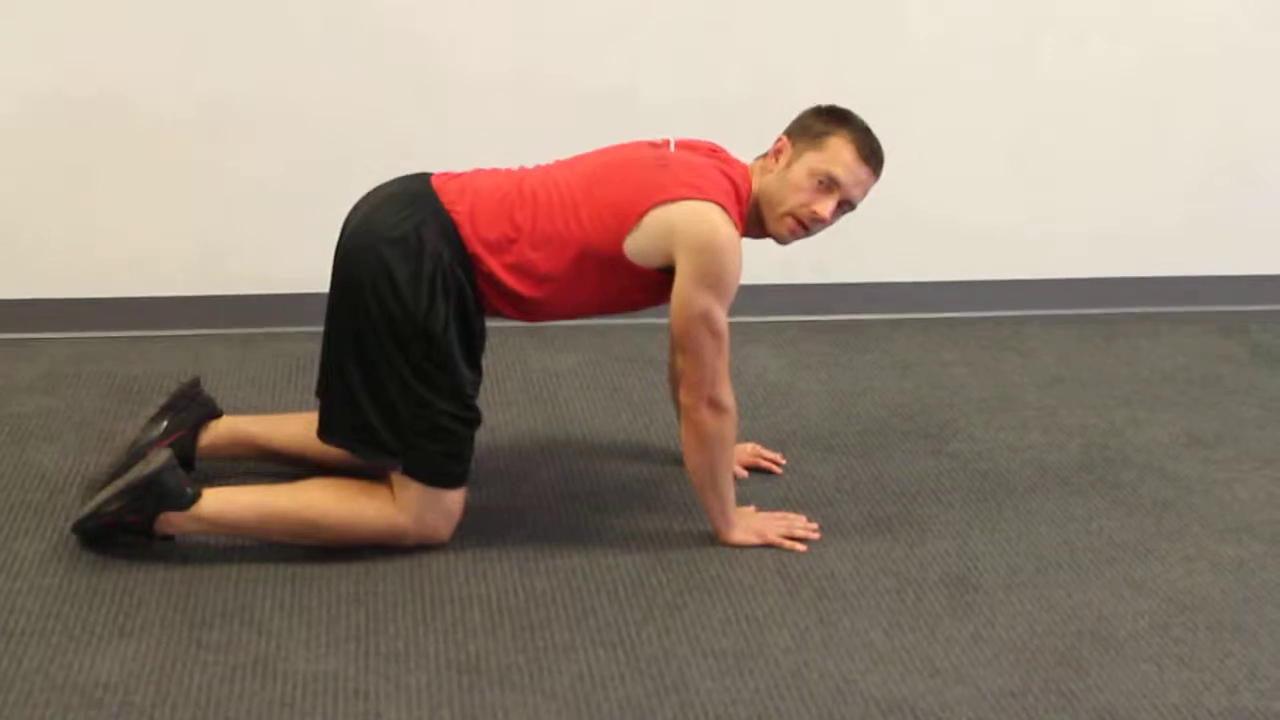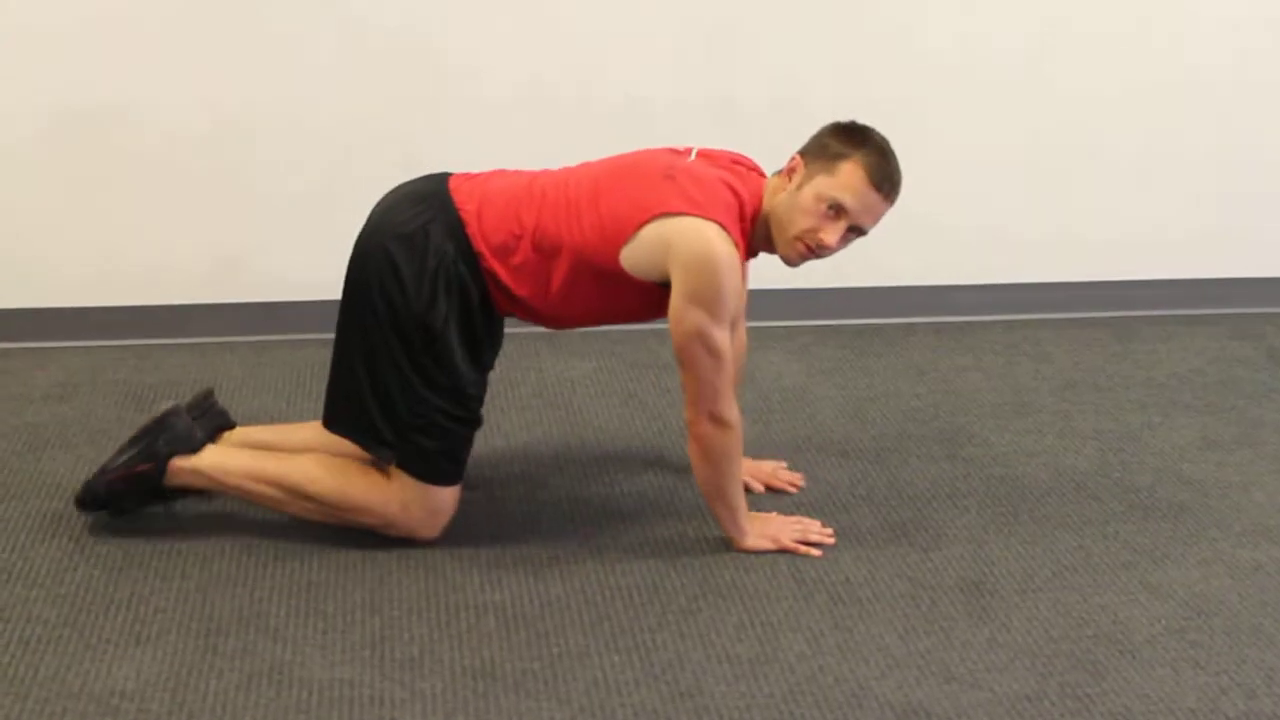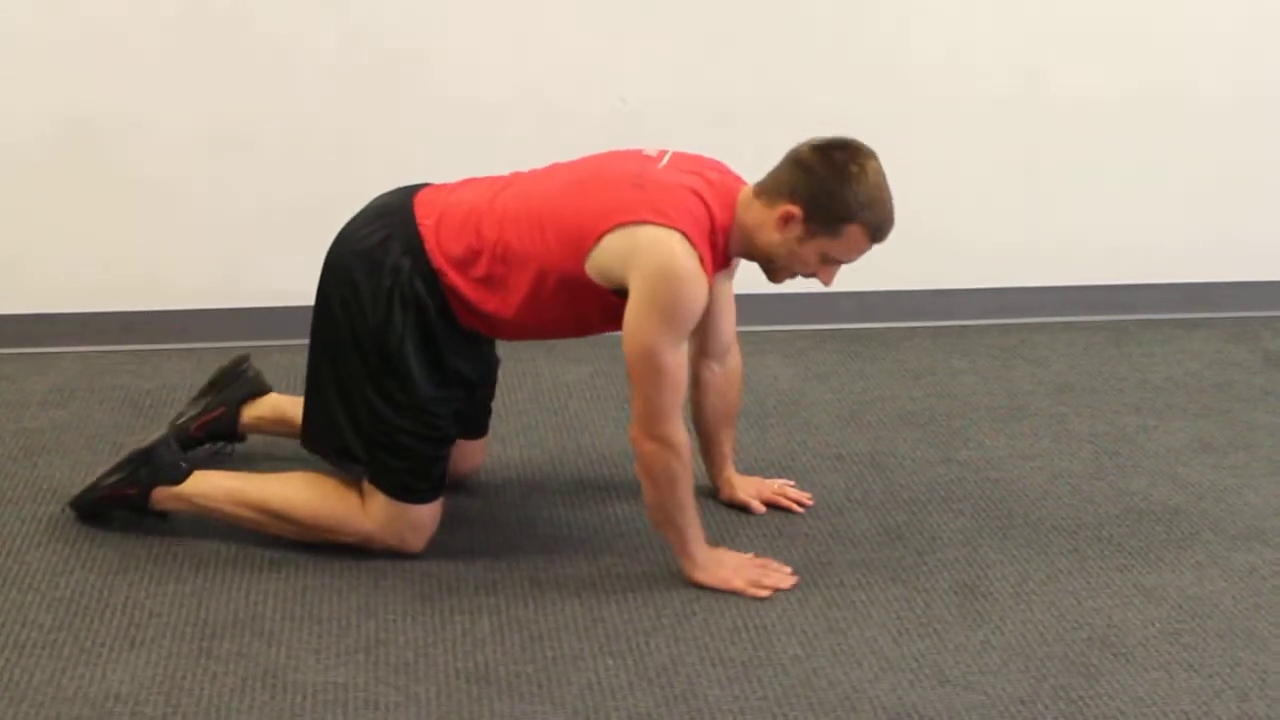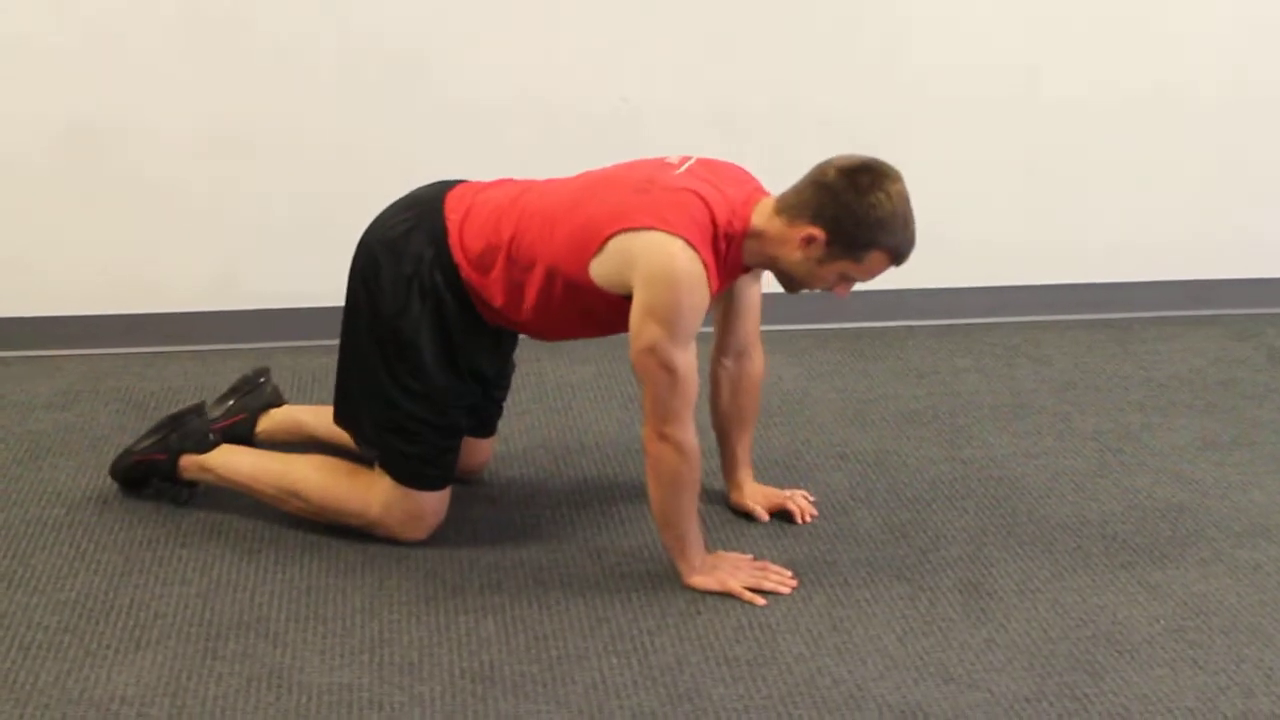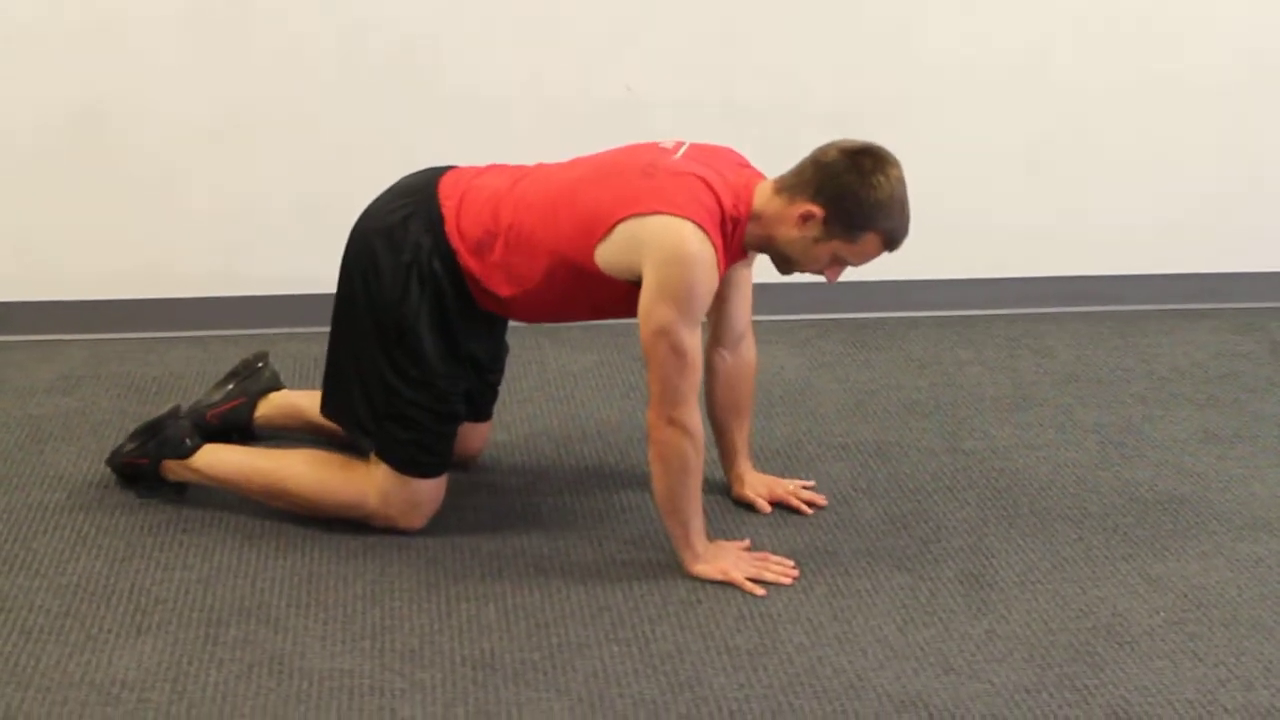
dt=0.7s
person 1, frame 1
left shoulder: (709, 173)
right shoulder: (712, 230)
left elbow: (686, 349)
right elbow: (707, 395)
left wrist: (710, 447)
right wrist: (728, 522)
left hip: (410, 224)
right hip: (417, 262)
left knee: (400, 446)
right knee: (426, 512)
left ankle: (202, 429)
right ankle: (173, 502)
person 1, frame 2
left shoulder: (739, 184)
right shoulder: (708, 244)
left elbow: (730, 334)
right elbow: (709, 410)
left wrist: (729, 461)
right wrist: (740, 526)
left hip: (438, 225)
right hip: (426, 261)
left knee: (416, 449)
right knee: (419, 509)
left ankle: (218, 433)
right ankle: (182, 461)
person 1, frame 3
left shoulder: (722, 198)
right shoulder: (672, 257)
left elbow: (717, 355)
right elbow: (656, 433)
left wrist: (729, 477)
right wrist: (697, 558)
left hip: (427, 240)
right hip: (391, 280)
left knee: (459, 460)
right knee: (401, 522)
left ankle: (250, 405)
right ankle: (168, 483)
person 1, frame 4
left shoulder: (750, 209)
right shoulder: (678, 262)
left elbow: (740, 357)
right elbow: (668, 434)
left wrist: (741, 479)
right wrist: (694, 562)
left hip: (460, 241)
right hip: (416, 273)
left knee: (465, 457)
right knee: (409, 511)
left ankle: (261, 416)
right ankle: (196, 453)
person 1, frame 5
left shoulder: (742, 192)
right shoulder: (687, 246)
left elbow: (732, 346)
right elbow: (672, 418)
left wrist: (742, 470)
right wrist: (696, 551)
left hip: (452, 228)
right hip: (411, 257)
left knee: (462, 442)
right knee: (405, 500)
left ankle: (259, 401)
right ankle: (180, 452)
